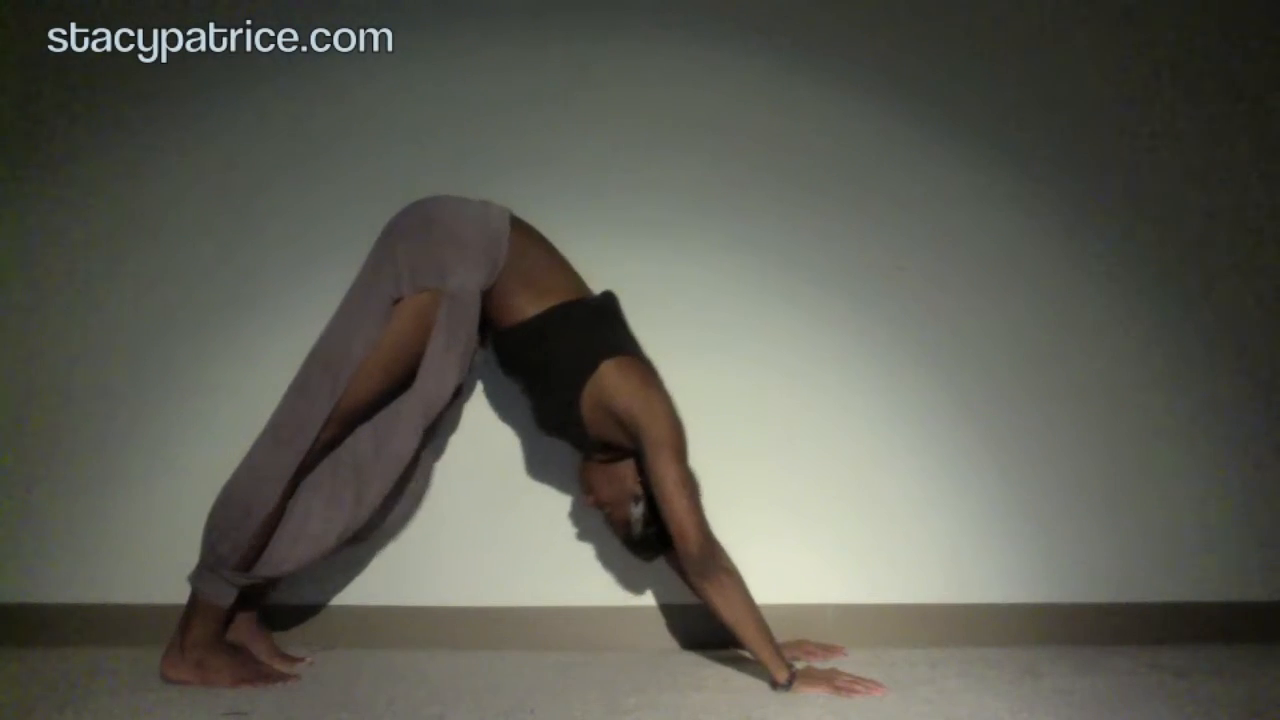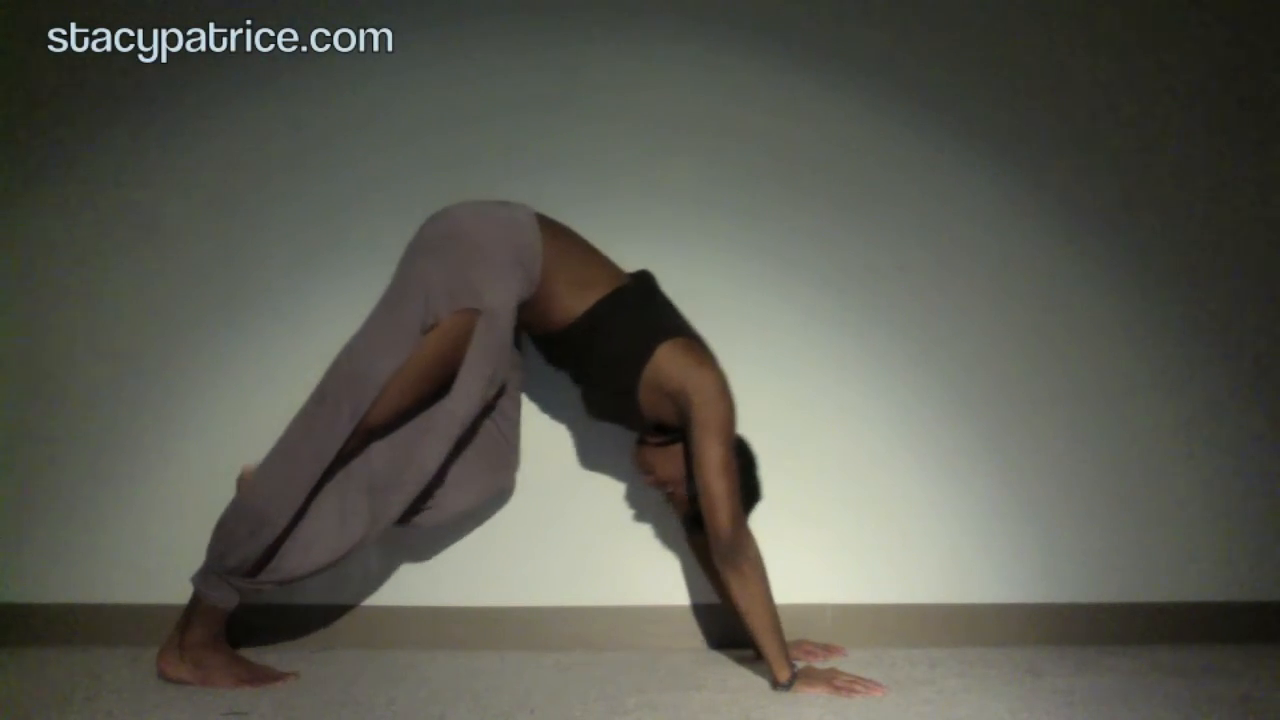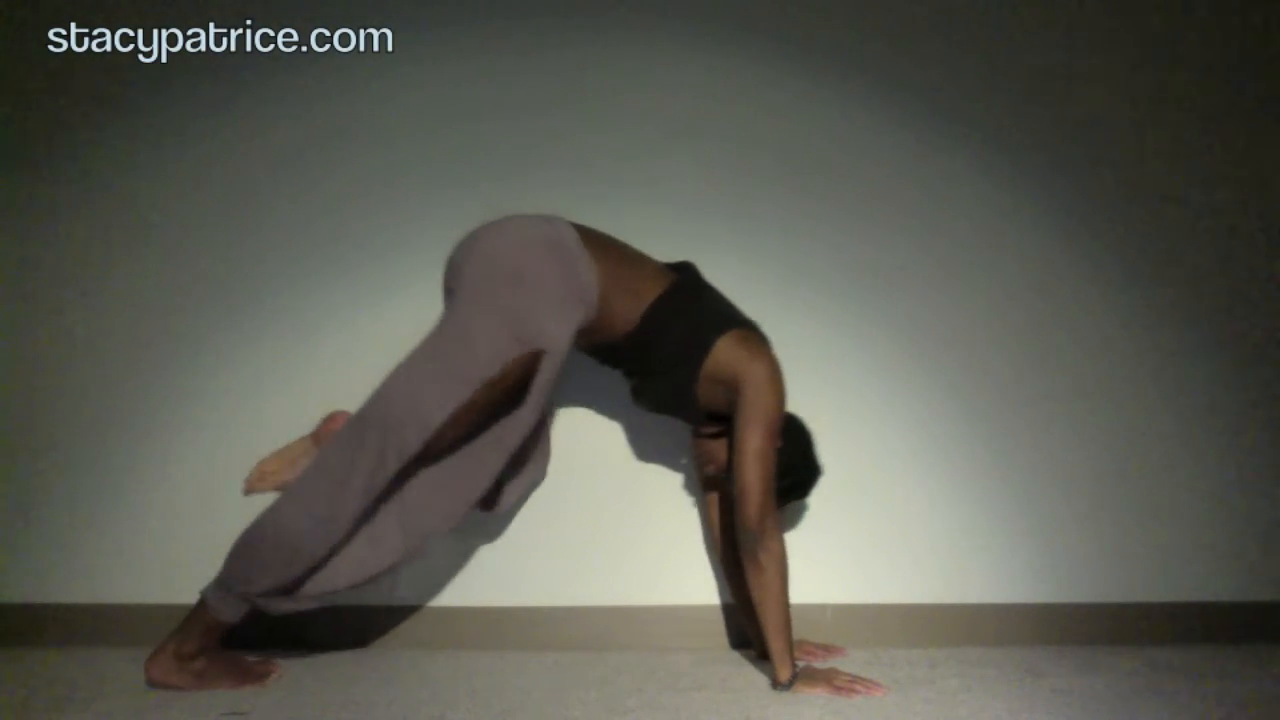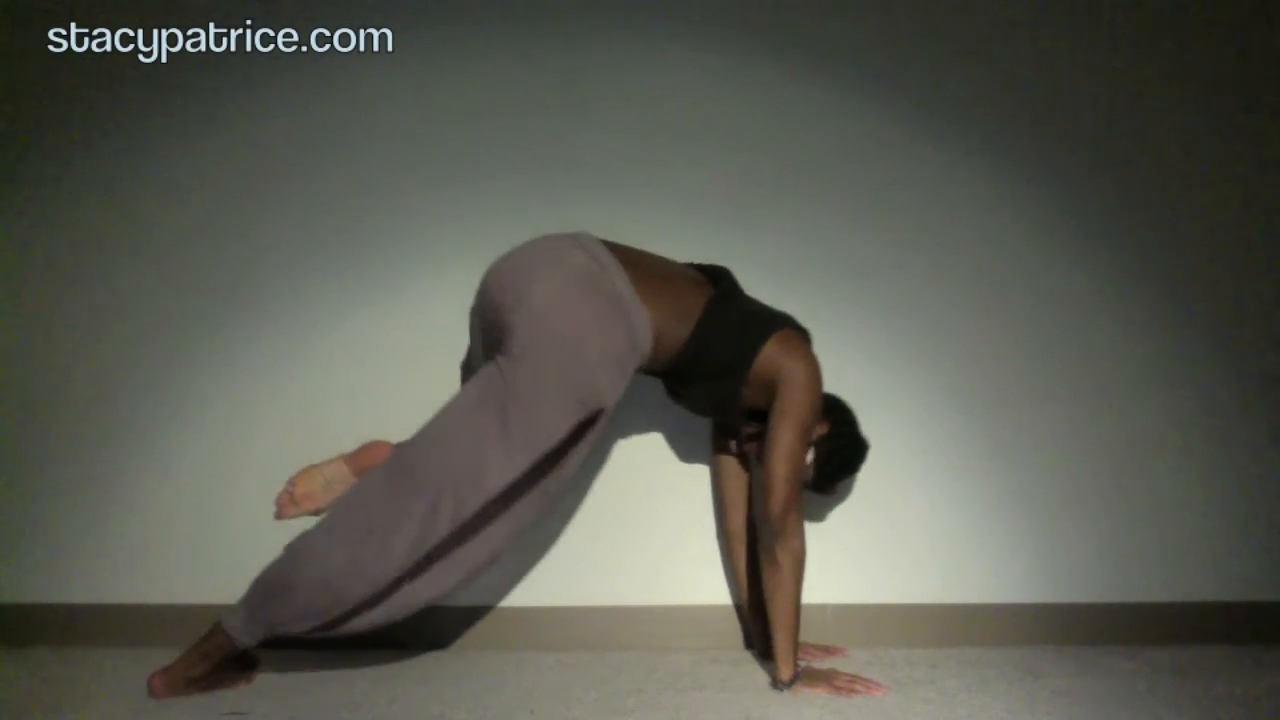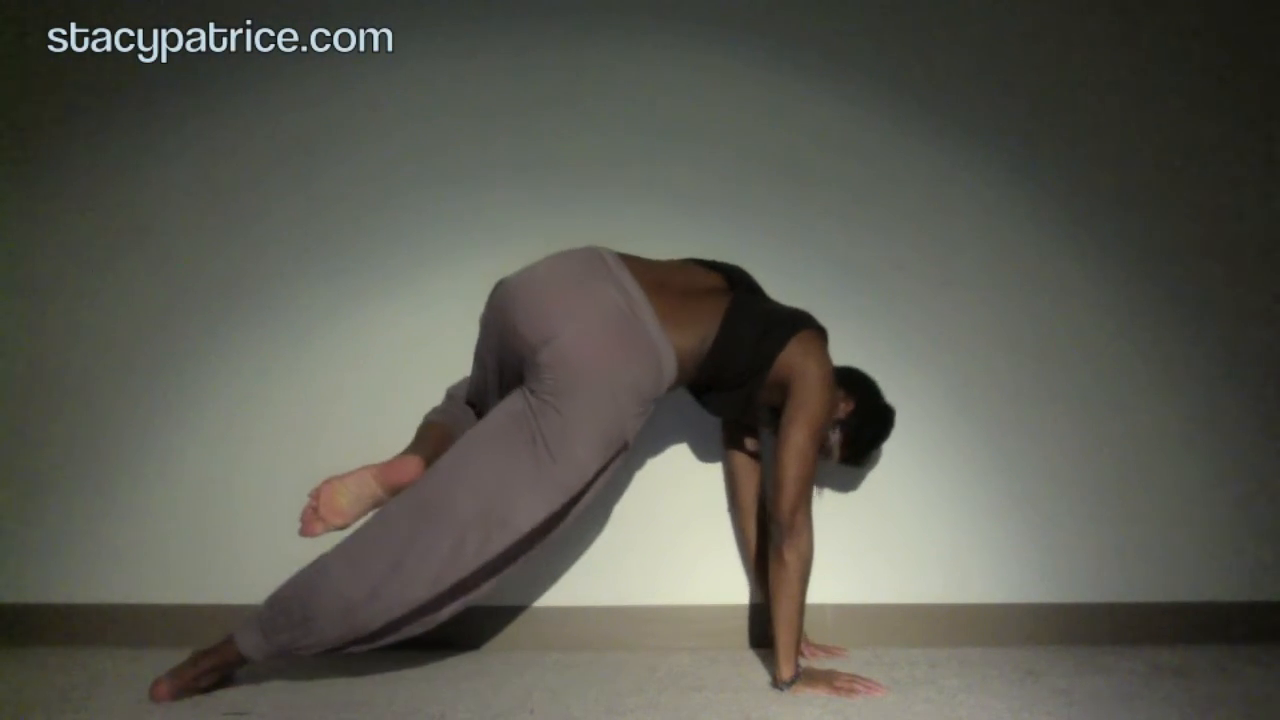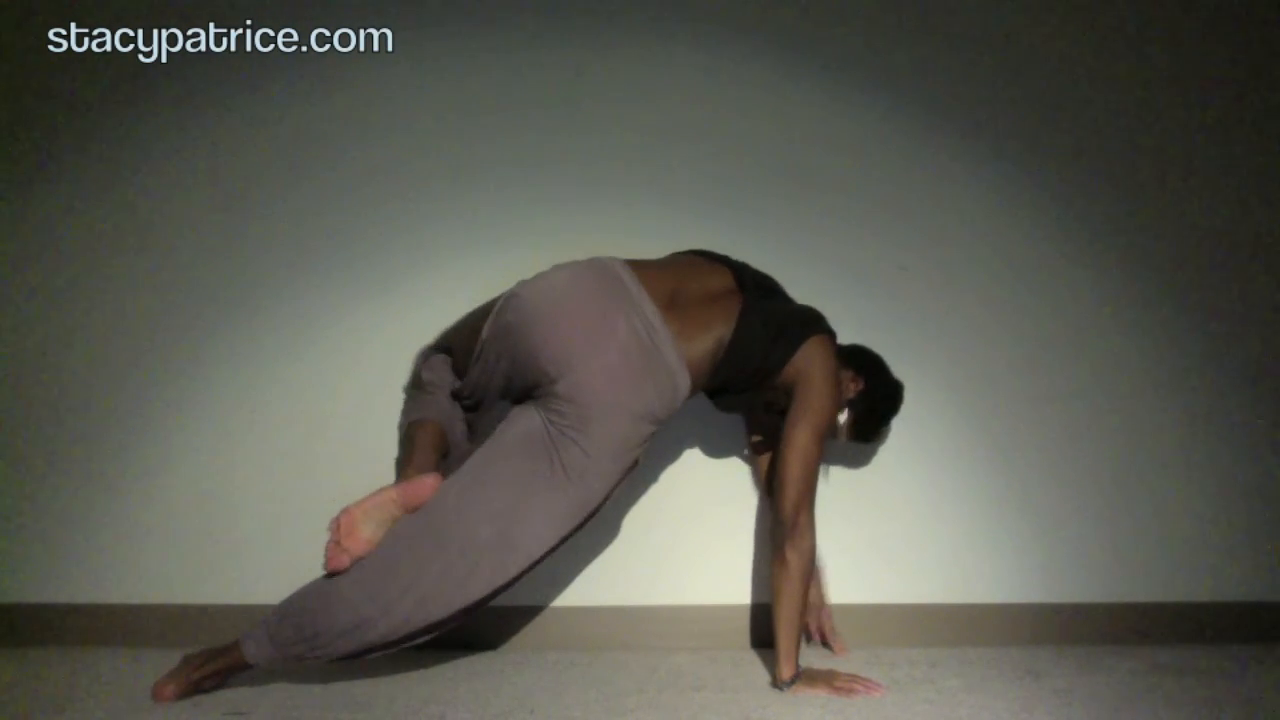
dt=0.7s
person 1, frame 1
left shoulder: (611, 424)
right shoulder: (644, 416)
left elbow: (694, 555)
right elbow: (700, 554)
left wrist: (769, 649)
right wrist: (782, 671)
left hip: (463, 276)
right hip: (451, 253)
left knee: (367, 461)
right knee: (314, 439)
left ankle: (239, 611)
right ankle: (197, 638)
person 1, frame 2
left shoulder: (674, 406)
right shoulder: (699, 391)
left elbow: (709, 536)
right elbow: (729, 542)
left wrist: (769, 643)
right wrist: (784, 672)
left hip: (492, 279)
right hip: (483, 256)
left knee: (478, 471)
right knee: (343, 434)
left ankle: (282, 494)
right ankle: (194, 639)
person 1, frame 3
left shoulder: (718, 389)
right shoulder: (754, 377)
left elbow: (725, 517)
right elbow: (756, 531)
left wrist: (770, 638)
right wrist: (788, 671)
left hip: (523, 267)
right hip: (534, 280)
left knee: (498, 472)
right knee: (381, 462)
left ankle: (345, 439)
right ankle: (189, 646)
person 1, frame 4
left shoulder: (744, 378)
right shoulder: (795, 372)
left elbow: (737, 513)
right elbow: (777, 527)
left wrist: (766, 632)
right wrist: (789, 667)
left hip: (540, 271)
right hip: (576, 325)
left knee: (490, 440)
right knee: (434, 498)
left ankle: (386, 463)
right ankle: (211, 653)
person 1, frame 5
left shoulder: (759, 345)
right shoulder: (810, 368)
left elbow: (747, 494)
right elbow: (786, 526)
left wrist: (781, 620)
right wrist: (788, 668)
left hip: (556, 282)
right hip: (601, 366)
left knee: (487, 406)
right knee: (451, 525)
left ankle: (416, 462)
right ankle: (234, 651)
person 1, frame 6
left shoulder: (767, 316)
right shoulder: (819, 368)
left elbow: (767, 454)
right elbow: (791, 525)
left wrist: (808, 586)
right wrist: (789, 668)
left hip: (572, 294)
right hip: (616, 392)
left knee: (443, 368)
right knee: (453, 549)
left ankle: (419, 472)
right ankle: (240, 652)
